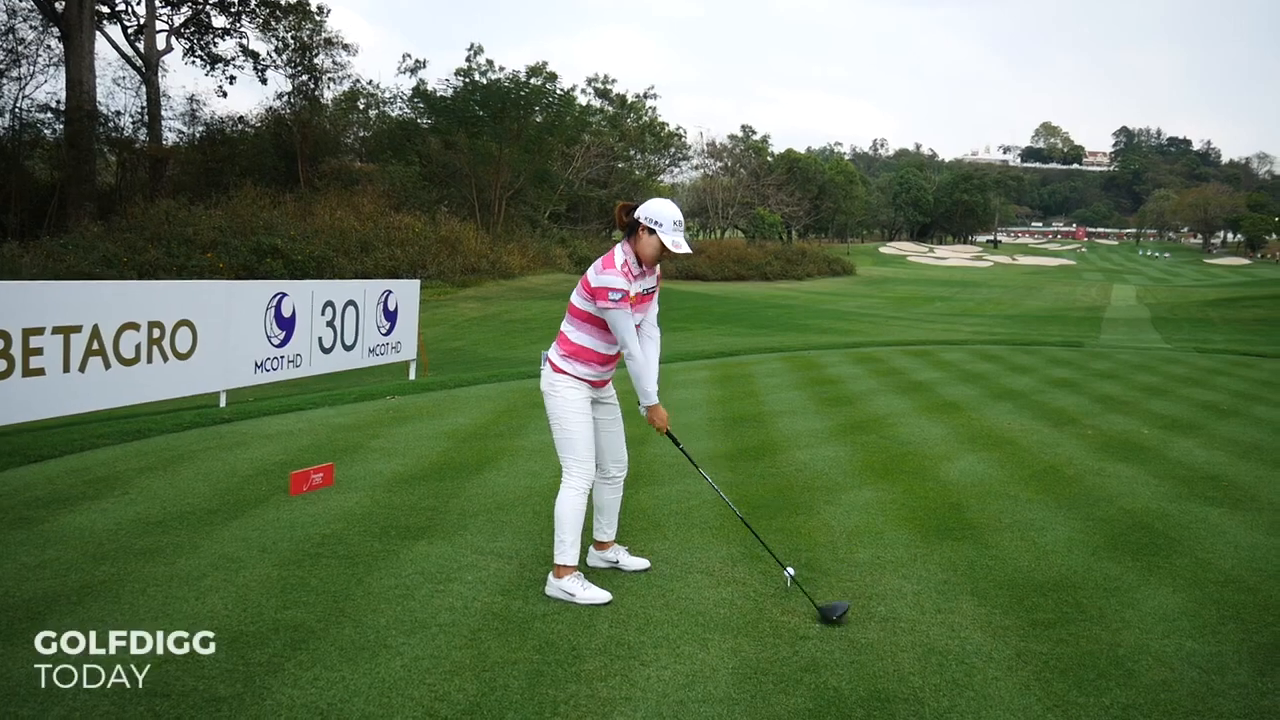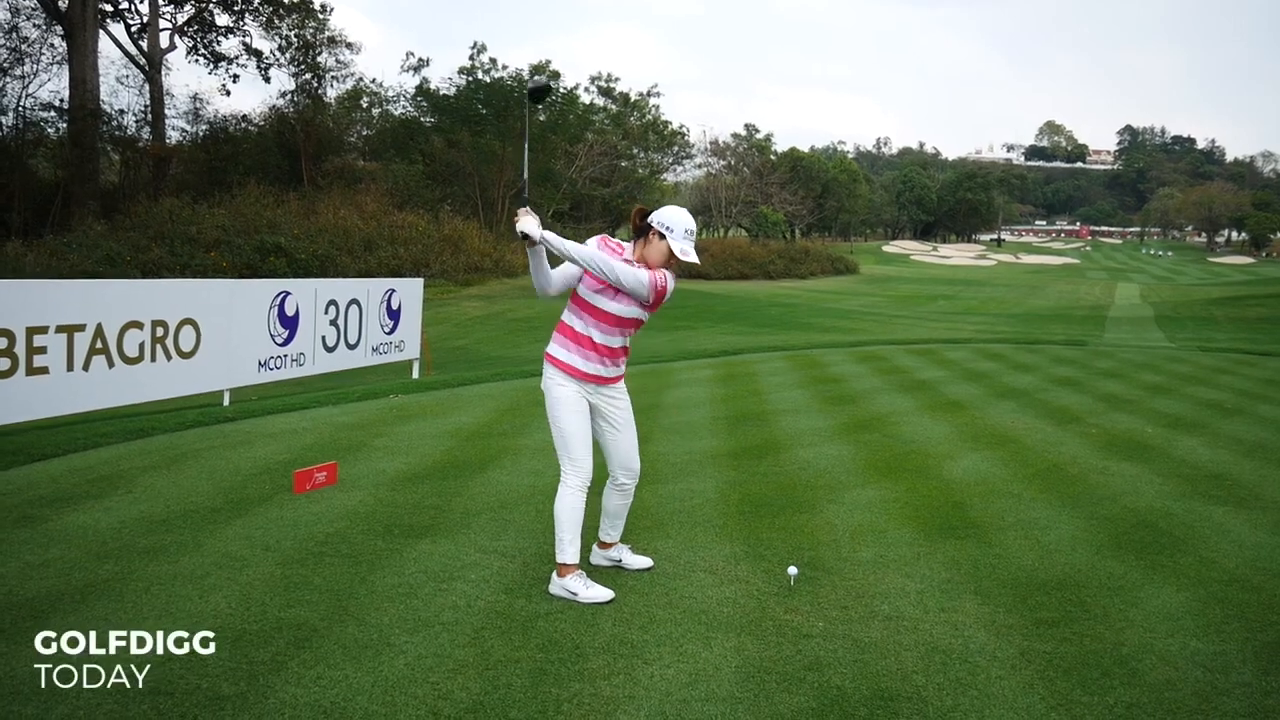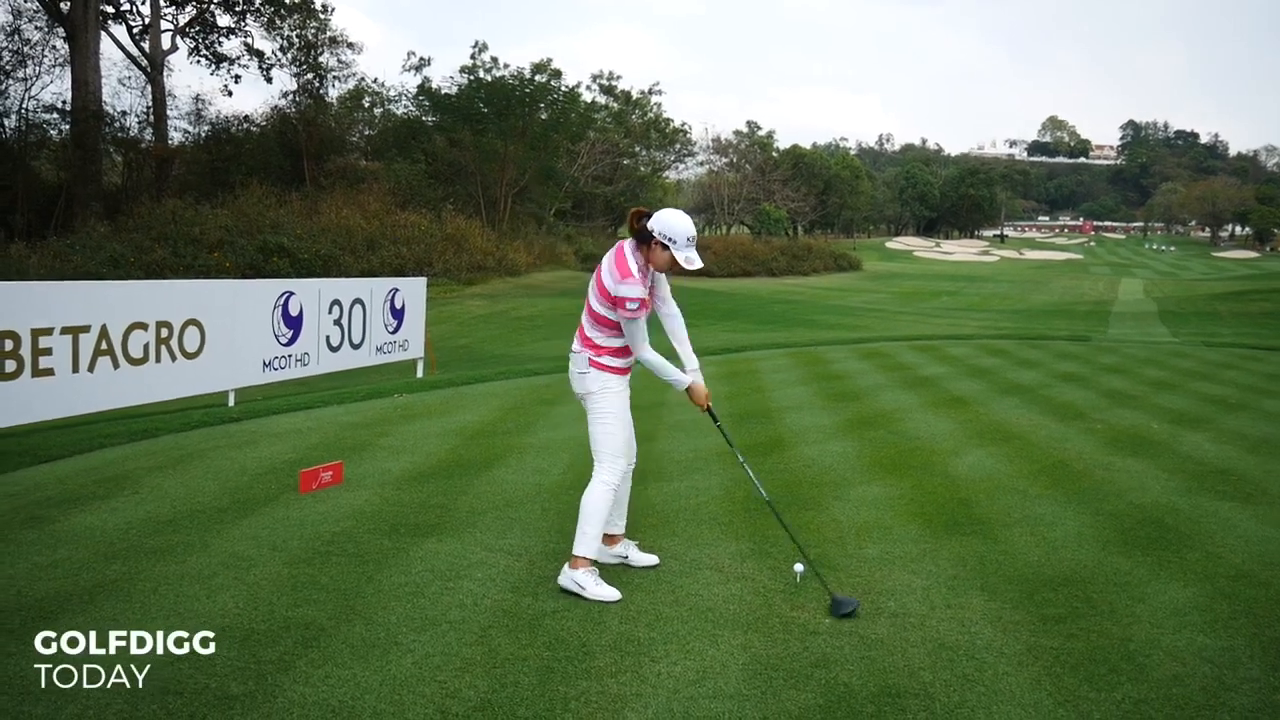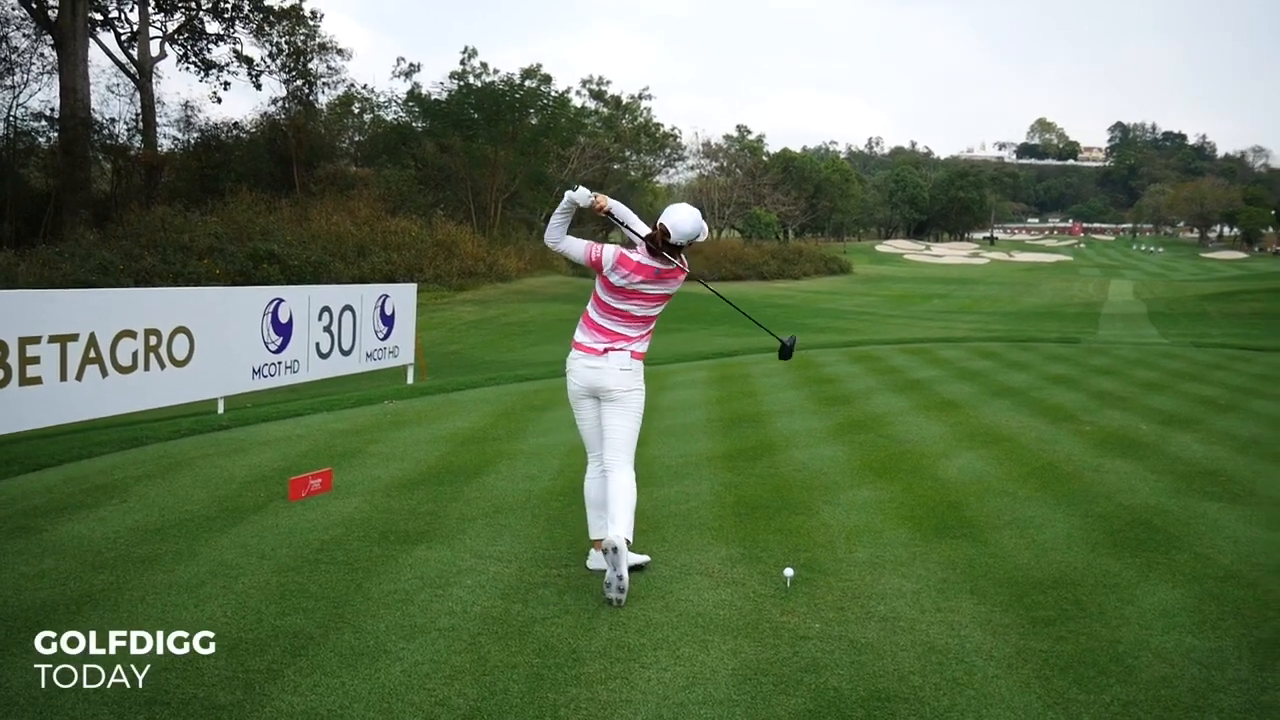
dt=0.5s
person 1, frame 1
left shoulder: (650, 272)
right shoulder: (609, 274)
left elbow: (649, 334)
right elbow: (629, 345)
left wrist: (651, 393)
right wrist: (652, 403)
left hip: (601, 382)
right hip: (567, 379)
left knee: (614, 466)
right knee: (580, 475)
left ankle: (603, 547)
right ankle: (563, 574)
person 1, frame 2
left shoulder: (661, 282)
right shoulder: (601, 245)
left elbow: (609, 271)
right elbow: (550, 284)
left wrist: (543, 234)
right wrist: (534, 243)
left hip: (609, 385)
right hip: (564, 376)
left knee: (627, 473)
right knee: (577, 474)
left ankle: (607, 546)
right ankle: (566, 573)
person 1, frame 3
left shoulder: (632, 246)
right shoulder: (630, 288)
left elbow: (670, 313)
right elbow: (640, 351)
left wrist: (693, 367)
right wrist: (684, 382)
left hip: (594, 368)
right hip: (603, 376)
left knee: (624, 458)
right knee: (609, 472)
left ankle: (612, 542)
right ankle: (579, 568)
person 1, frame 4
left shoulder: (615, 260)
right shoulder: (678, 272)
left elbow: (553, 240)
right elbow: (641, 232)
left wrist: (573, 199)
right wrist: (607, 202)
left hip: (581, 368)
right hip: (622, 375)
left knee: (598, 462)
right knee: (620, 466)
left ankle: (600, 548)
right ankle: (618, 541)
